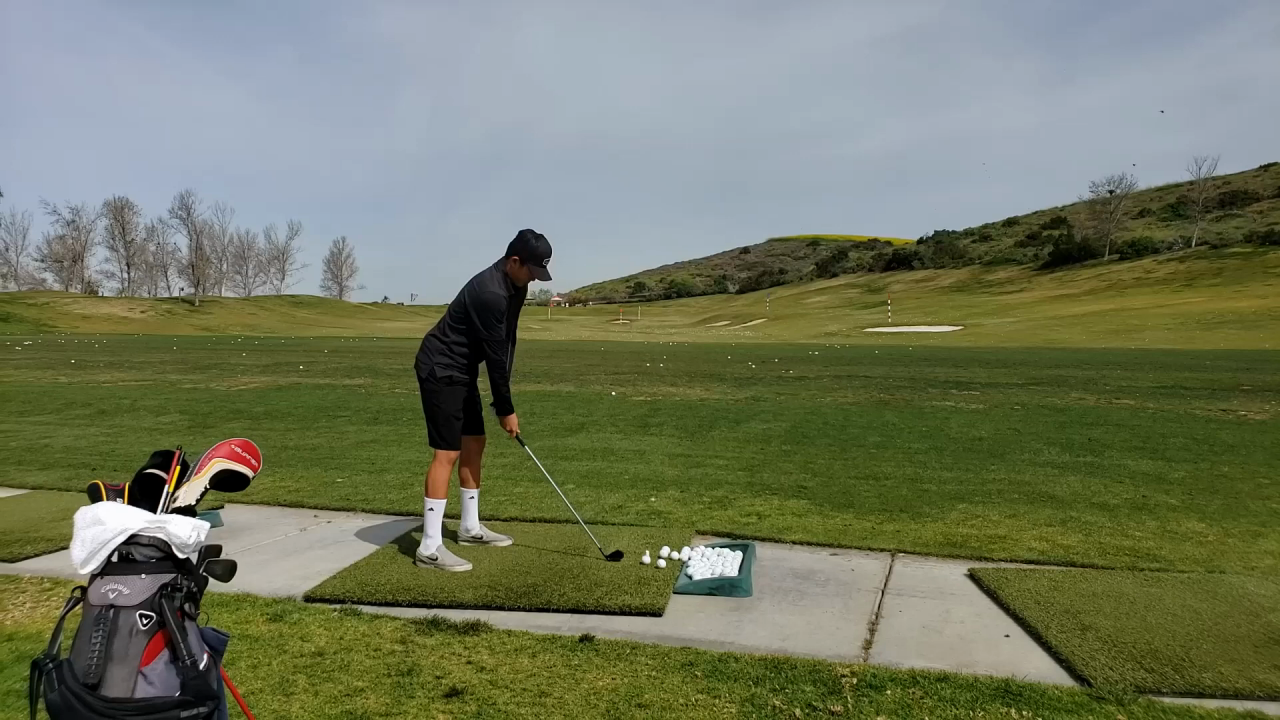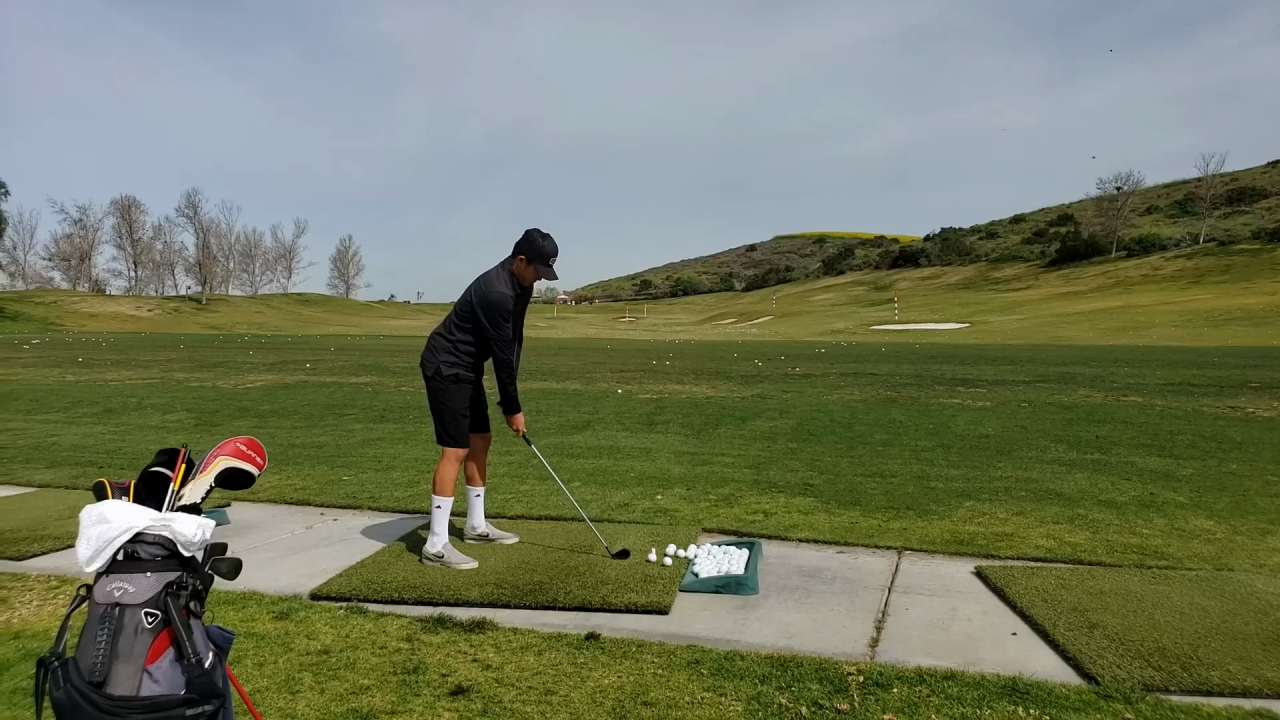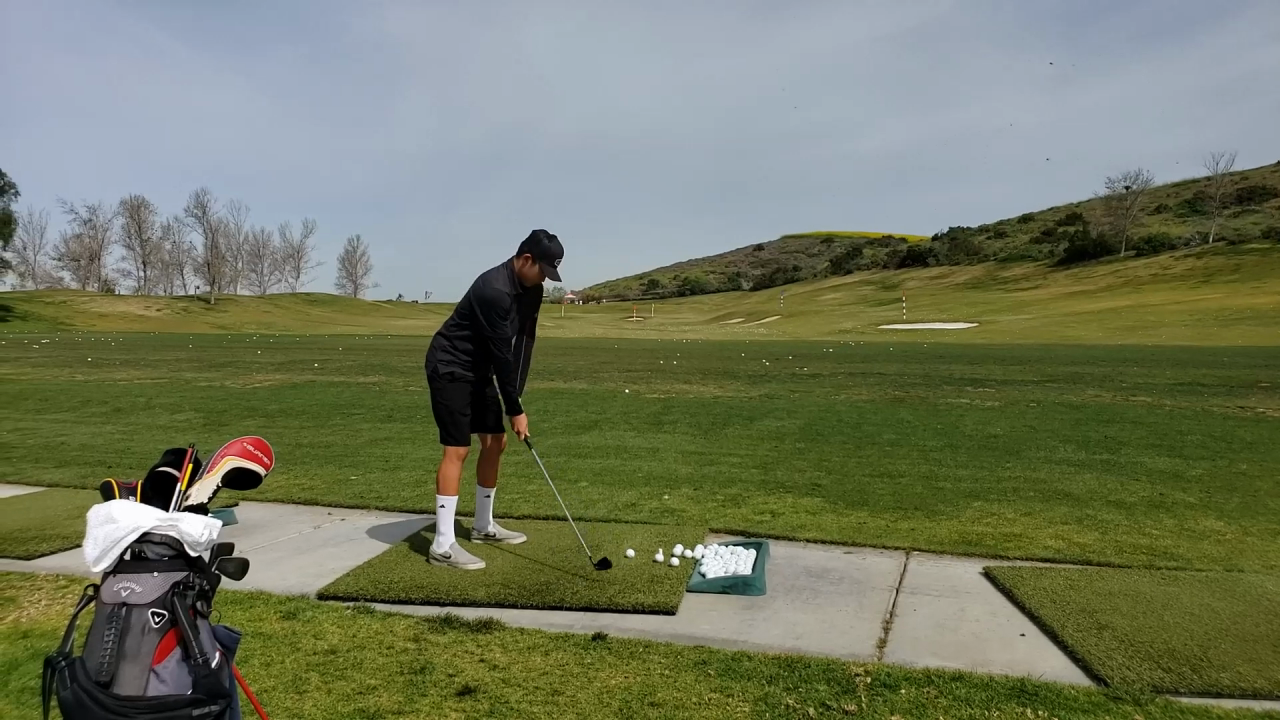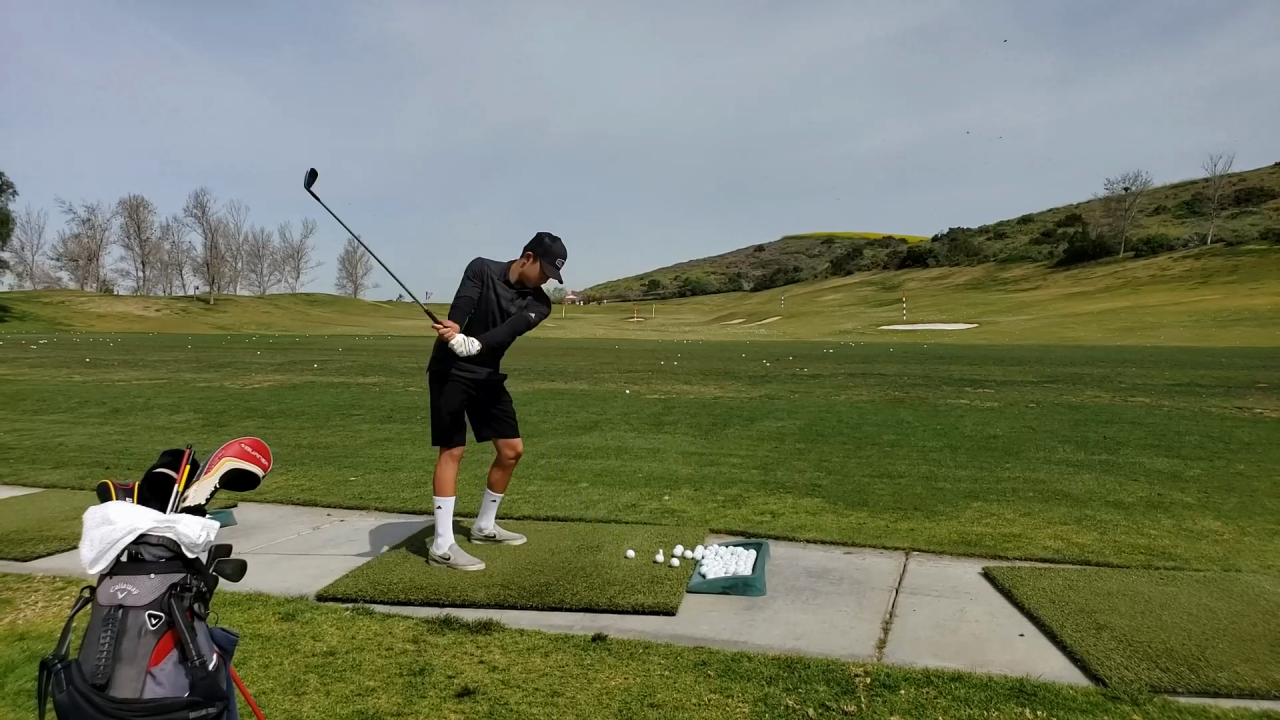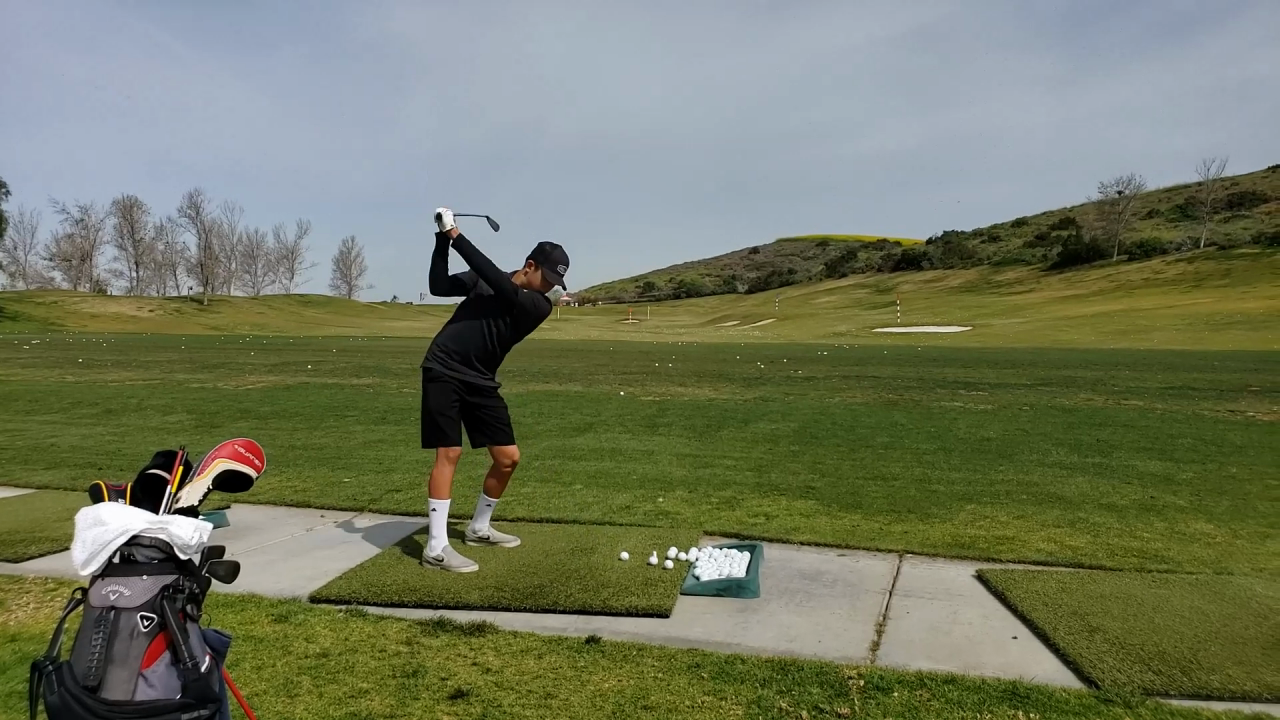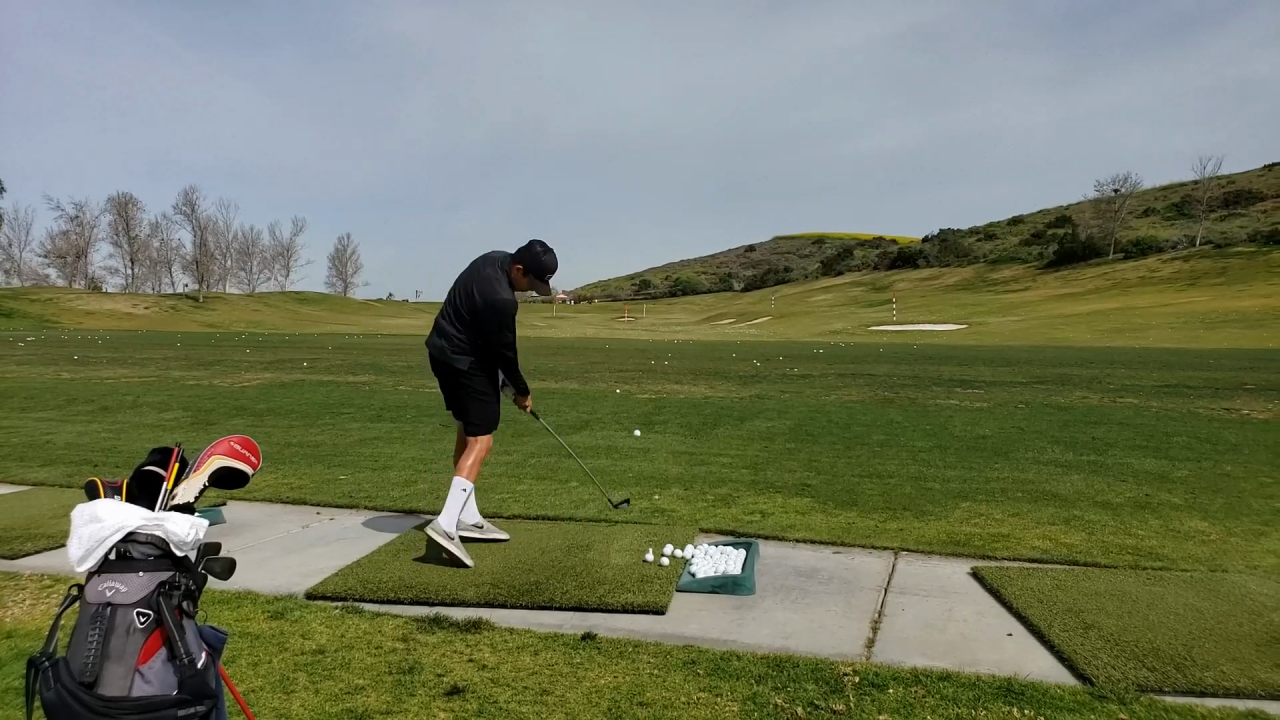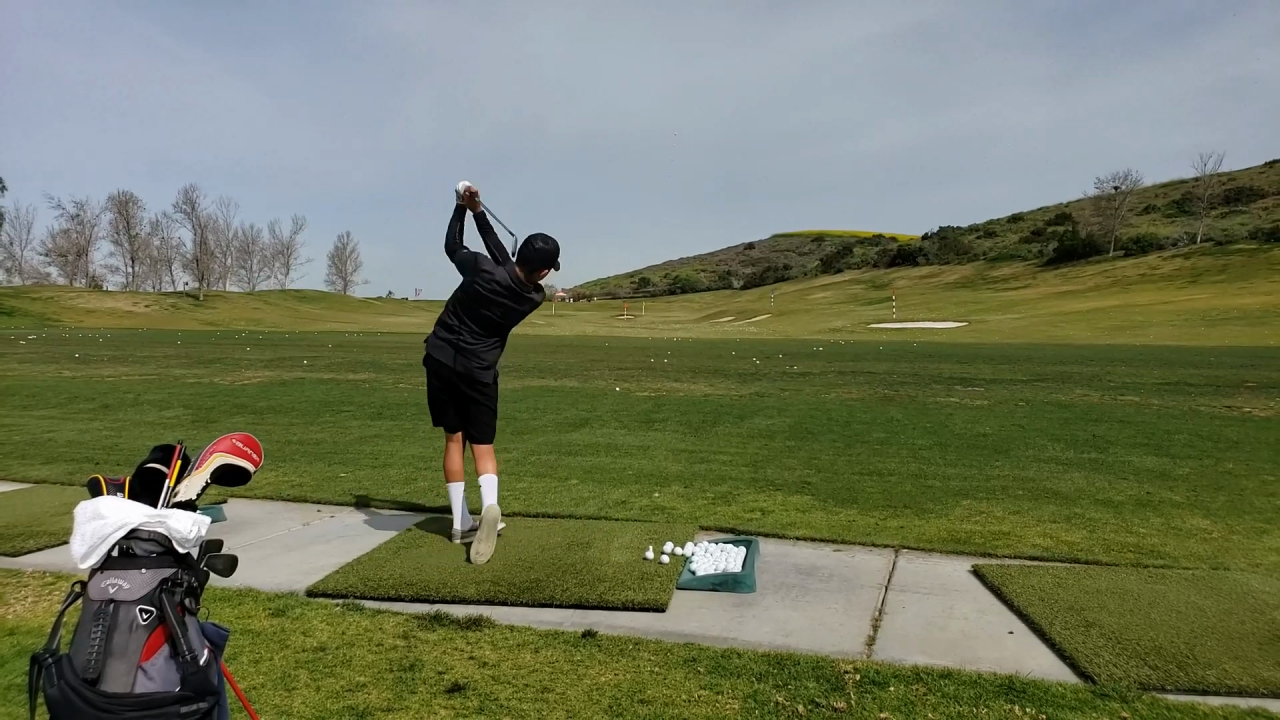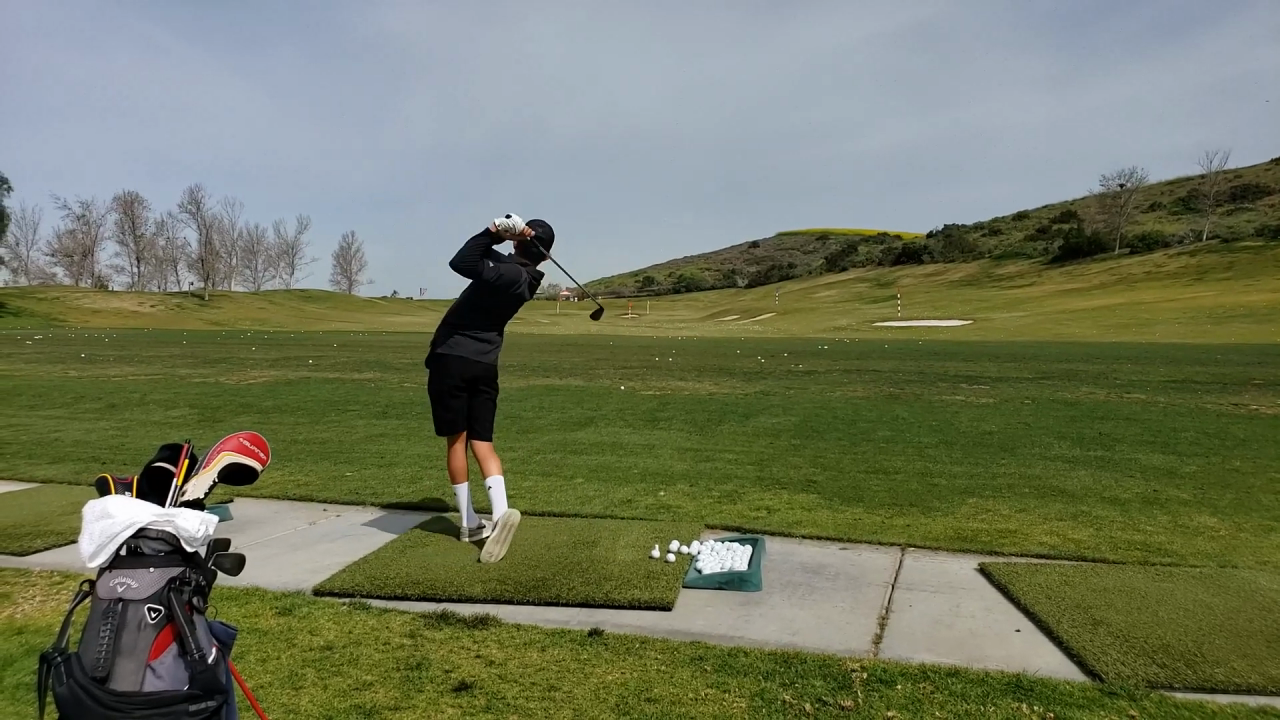
dt=0.3s
person 1, frame 1
left shoulder: (516, 287)
right shoulder: (490, 293)
left elbow: (508, 343)
right elbow: (495, 354)
left wrist: (502, 401)
right wrist: (506, 409)
left hip: (462, 370)
right hip: (440, 370)
left knee: (474, 444)
right knee: (447, 453)
left ankle: (470, 528)
right ankle: (430, 547)
person 1, frame 2
left shoulder: (521, 286)
right shoulder: (496, 293)
left elbow: (514, 342)
right elbow: (502, 353)
left wrist: (508, 400)
right wrist: (513, 408)
left hip: (467, 368)
right hip: (446, 367)
left knee: (479, 442)
right knee: (455, 451)
left ankle: (476, 525)
right ankle: (436, 545)
person 1, frame 3
left shoulder: (533, 292)
right shoulder: (493, 289)
left elbow: (523, 346)
right elbow: (499, 351)
left wrist: (516, 398)
right wrist: (516, 410)
left hip: (480, 370)
right hip: (449, 367)
left knee: (494, 442)
right knee: (456, 449)
left ankle: (483, 525)
right ankle: (443, 545)
person 1, frame 4
left shoulder: (539, 304)
right shoulder: (482, 269)
left elbow: (506, 332)
right elbow: (460, 308)
left wrist: (471, 344)
right wrist: (454, 333)
left hip: (487, 376)
right hip: (449, 370)
left knee: (512, 450)
right knee: (452, 450)
left ankle: (484, 526)
right ankle: (442, 545)
person 1, frame 5
left shoulder: (539, 307)
right shoulder: (485, 277)
left elbow: (500, 286)
right elbow: (438, 287)
left wrist: (459, 237)
right wrist: (443, 240)
left hip: (480, 380)
right hip: (443, 371)
left knee: (507, 458)
right knee: (449, 451)
left ankle: (479, 527)
right ankle: (436, 547)
person 1, frame 6
left shoulder: (495, 260)
right shoulder: (499, 297)
right elbow: (504, 351)
right wrist: (521, 391)
left hip: (446, 350)
right hip: (465, 361)
left knee: (467, 432)
right knee: (480, 441)
left ankle: (467, 518)
right ankle: (445, 525)
person 1, frame 7
left shoulder: (483, 271)
right shoulder: (535, 297)
left elbow: (452, 245)
right elbow: (502, 263)
left wrist: (465, 203)
right wrist: (479, 213)
left hip: (440, 360)
right hip: (478, 373)
left knee: (454, 439)
right knee: (482, 445)
left ankle: (462, 523)
right ankle: (489, 508)
person 1, frame 8
left shoulder: (509, 275)
right shoulder: (528, 278)
left elbow: (460, 262)
right elbow: (478, 254)
left wrist: (498, 231)
right wrist: (500, 231)
left hip: (451, 359)
right hip: (484, 366)
left knee: (456, 441)
right knee: (482, 442)
left ankle: (469, 523)
right ankle: (501, 511)
